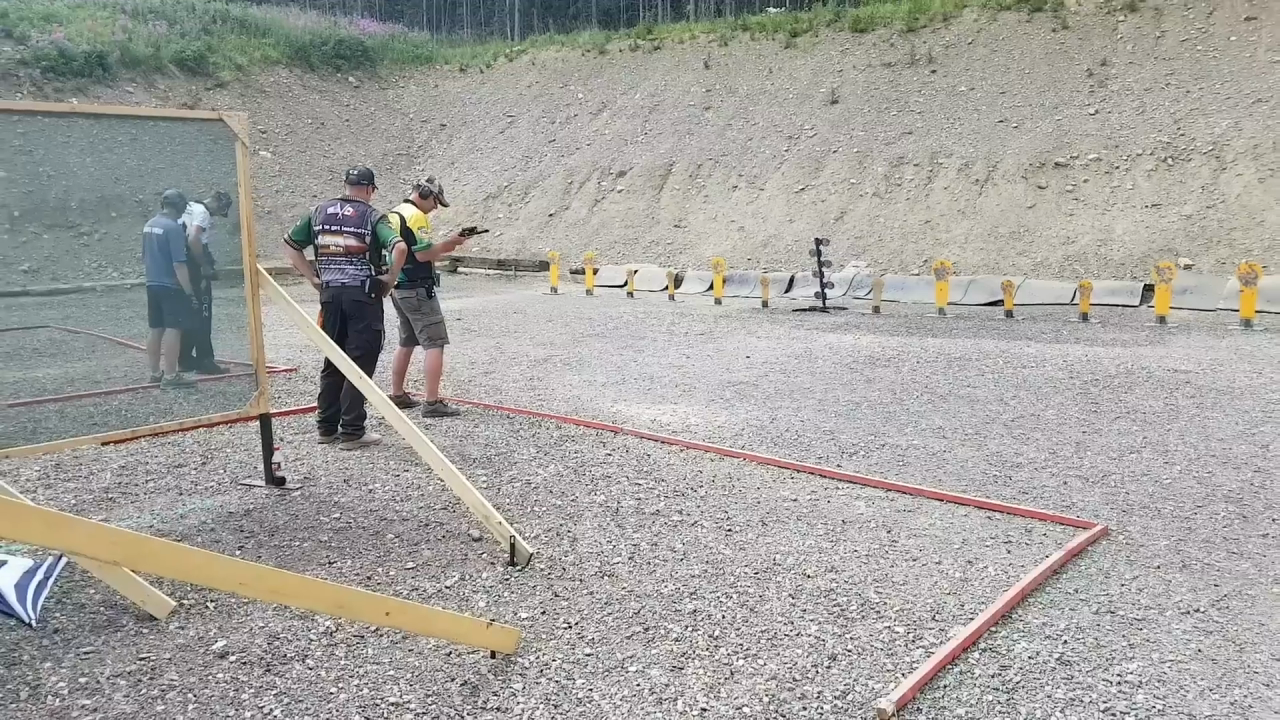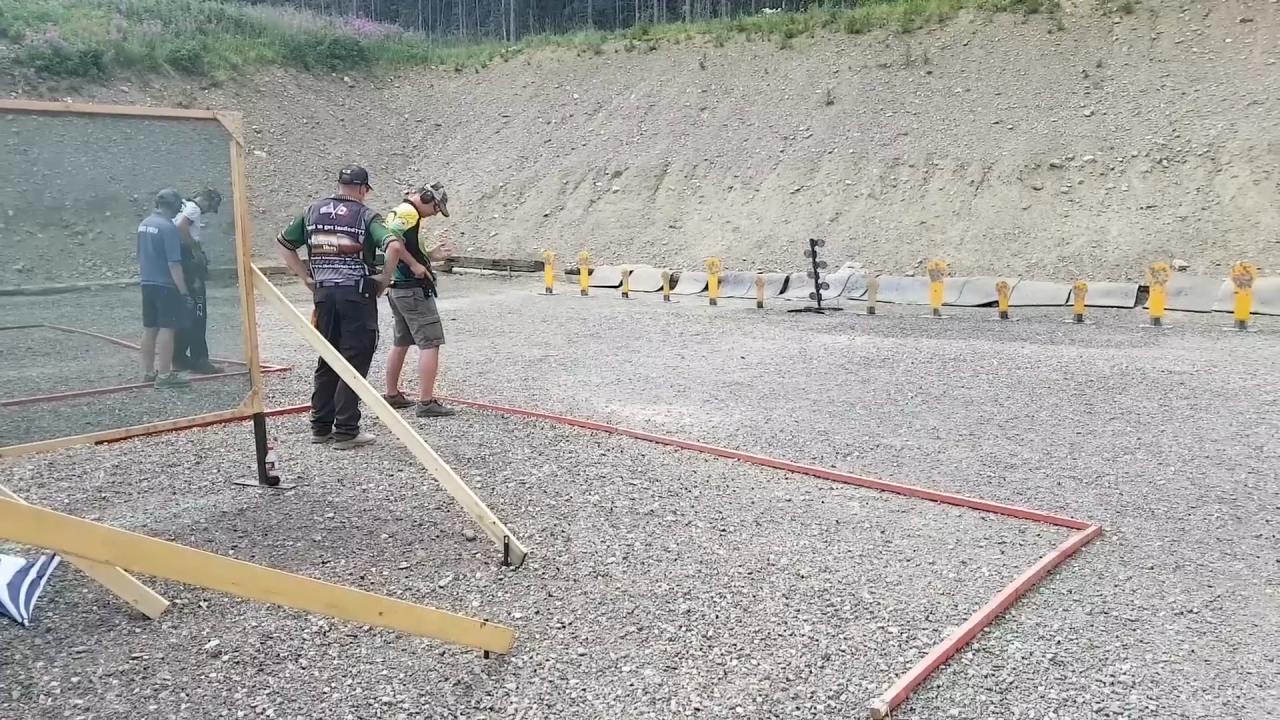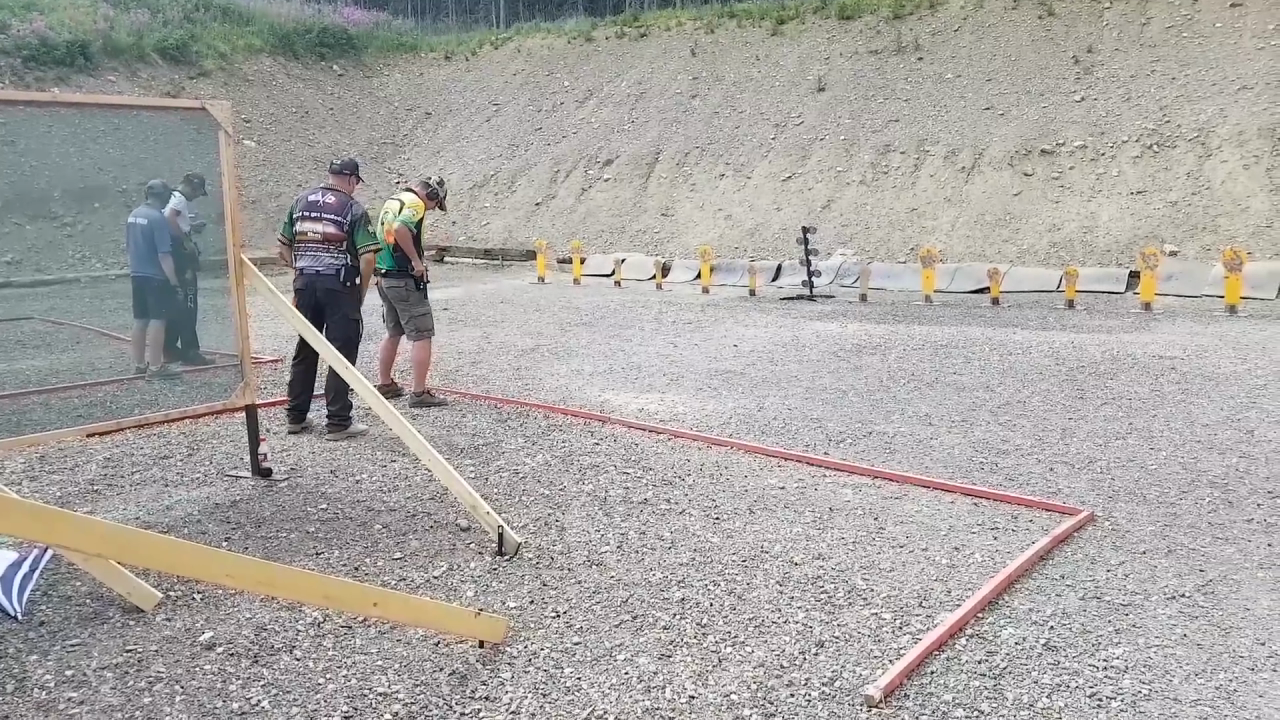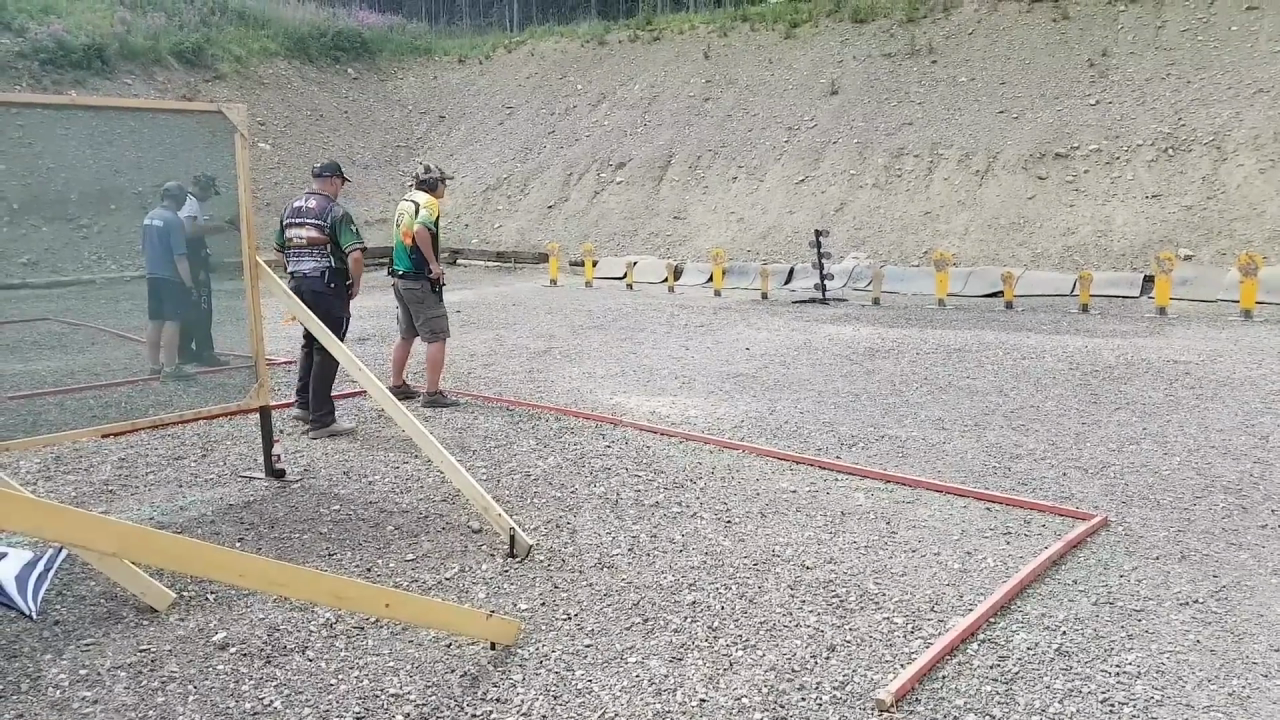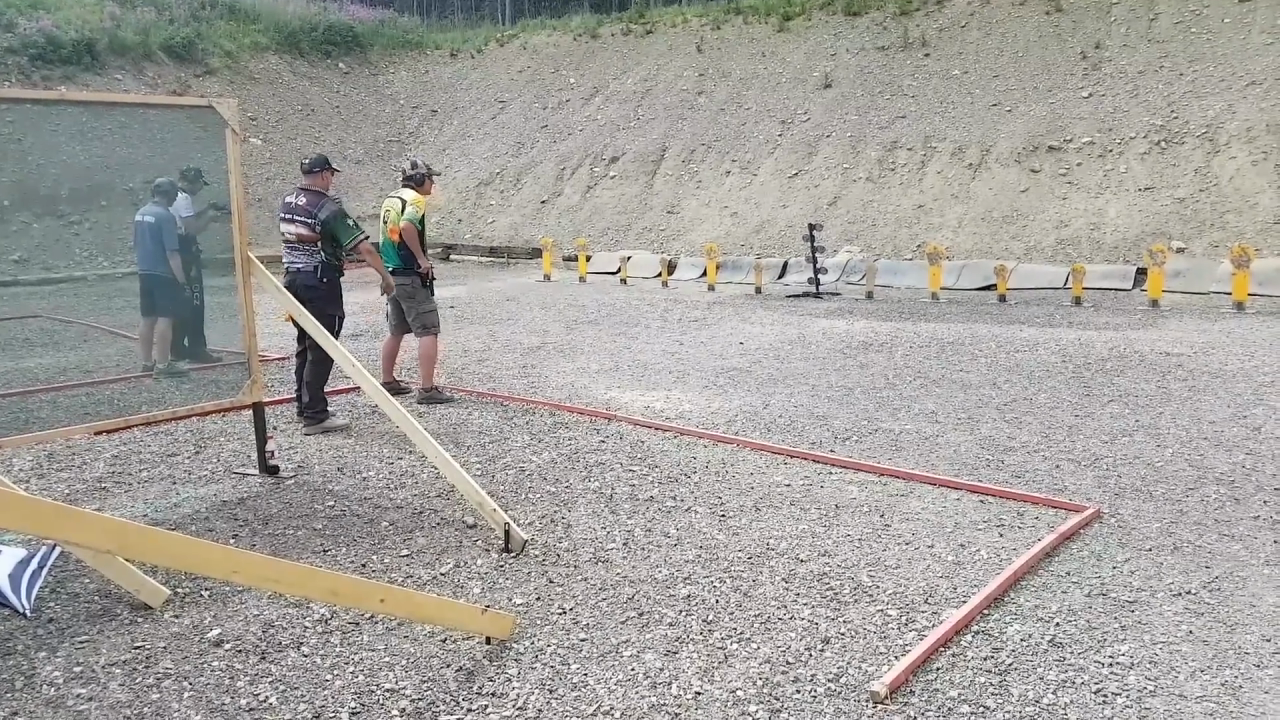
dt=1s
person 1, frame 1
left shoulder: (318, 212)
right shoulder: (372, 216)
left elbow: (290, 244)
left wrist: (313, 278)
right wrist: (390, 279)
left hip: (330, 294)
right hip: (363, 295)
left knee: (333, 361)
right knee: (361, 362)
left ankle: (327, 427)
right ankle: (352, 432)
person 1, frame 2
left shoulder: (312, 211)
right shoulder: (365, 215)
left elbow: (283, 244)
right elbow: (394, 245)
left wrist: (306, 278)
right wrist: (385, 278)
left hip: (324, 293)
right hip: (357, 295)
left knee: (327, 360)
right knee: (354, 362)
left ankle: (321, 426)
right ankle: (346, 431)
person 1, frame 3
left shoulder: (301, 201)
right shoulder: (354, 209)
left elbow: (284, 246)
right elbow: (367, 257)
right wrist: (363, 288)
left hip: (304, 283)
right hip: (338, 285)
left knee: (305, 349)
right knee: (342, 352)
left ankle: (296, 415)
right ankle: (338, 422)
person 1, frame 4
left shoulder: (291, 208)
right shoulder: (336, 211)
left elbow: (280, 250)
right elbow: (355, 256)
right wrist: (355, 283)
left hip: (298, 284)
right hip: (327, 286)
left knee: (311, 344)
right knee: (326, 352)
left ankle: (304, 404)
right ankle: (321, 421)
person 1, frame 5
left shoulder: (286, 201)
right shoulder: (329, 208)
right elbow: (363, 247)
right wrist: (386, 277)
left hip: (292, 279)
right hip: (320, 282)
left knee: (305, 345)
right knee: (321, 349)
left ankle: (304, 407)
right ankle: (314, 416)
person 2, frame 1
left shoulder: (395, 214)
right shoulder: (416, 216)
right elbow: (423, 254)
left wrist: (442, 249)
right wrist: (450, 242)
left hip: (399, 288)
right hip: (418, 289)
left knee: (406, 343)
right knee: (435, 344)
left ankle: (397, 395)
right ankle: (432, 403)
person 2, frame 2
left shoulder: (397, 212)
right shoulder: (409, 213)
left wrist: (430, 255)
right wrist: (414, 265)
left hip: (397, 288)
right hip: (414, 289)
left knee: (401, 343)
right knee: (430, 344)
left ankle: (392, 395)
right ankle: (426, 403)
person 2, frame 3
left shoulder: (393, 200)
right shoulder: (415, 203)
right elbow: (401, 228)
right wrist: (415, 260)
left hip: (385, 277)
right hip: (405, 279)
left knee: (393, 332)
right knee: (422, 336)
left ankle: (385, 383)
right ankle: (419, 393)
person 2, frame 4
left shoulder: (405, 201)
right shoulder: (428, 202)
right elbow: (420, 229)
right wrist: (433, 263)
left hip: (400, 278)
right hip: (420, 280)
left knee: (406, 335)
right knee: (437, 337)
left ankle: (397, 385)
right ankle: (432, 394)
person 2, frame 5
left shoulder: (391, 198)
right shoulder: (415, 198)
right elbow: (407, 226)
right wrist: (421, 257)
left hip: (390, 274)
right hip: (411, 276)
left knee: (396, 331)
right knee: (428, 332)
left ankle: (387, 381)
right ankle: (427, 390)
person 3, frame 1
left shoulder: (149, 225)
right shoulder: (173, 228)
right elbow: (178, 264)
right wrist: (189, 292)
left hip: (152, 285)
right hip: (170, 287)
left knee: (155, 330)
right knee: (172, 330)
left ankle: (155, 373)
right ankle: (170, 376)
person 3, frame 2
left shoulder: (144, 224)
right shoulder: (168, 227)
right elbow: (173, 264)
right wrist: (184, 291)
left hip: (147, 284)
right hip: (165, 286)
left knee: (149, 329)
right knee: (166, 329)
left ankle: (149, 372)
right ankle: (164, 376)
person 3, frame 3
left shoulder: (133, 215)
right shoulder: (157, 218)
left elbow: (129, 247)
right elbow: (163, 255)
right wrist: (174, 282)
left hip: (137, 276)
right hip: (155, 278)
left knee: (140, 321)
right knee: (157, 321)
left ankle: (139, 364)
right ankle: (155, 368)
person 3, frame 4
left shoulder: (149, 217)
right shoulder: (174, 221)
left elbow: (144, 249)
right elbow: (179, 256)
right wrist: (189, 283)
left hip: (152, 277)
right hip: (171, 279)
left knee: (154, 322)
right knee: (171, 322)
left ankle: (154, 366)
right ankle: (169, 369)
person 3, frame 5
left shoulder: (140, 214)
right shoulder: (165, 216)
left elbow: (136, 245)
right elbow: (172, 252)
right wrist: (182, 279)
left hip: (144, 273)
right hip: (163, 275)
left knee: (147, 318)
right knee: (164, 319)
left ankle: (147, 362)
right ankle: (162, 365)
person 4, frame 1
left shoulder: (190, 207)
right shoulder: (202, 212)
left elbow: (187, 237)
right elbow: (193, 239)
right wrist: (205, 265)
right hip: (195, 267)
right knee: (202, 314)
left ankle: (185, 359)
right ankle: (204, 361)
person 4, frame 2
left shoulder: (183, 207)
right shoulder: (193, 209)
right elbow: (180, 226)
right wrist: (195, 249)
right hip: (189, 265)
right knee: (196, 313)
left ankle: (179, 357)
right ankle: (199, 360)
person 4, frame 3
left shoulder: (173, 198)
right shoulder: (179, 199)
right elbow: (169, 219)
left wrist: (190, 226)
right wrist: (187, 241)
left hip: (173, 257)
right hip: (180, 255)
left knee: (174, 304)
right knee: (187, 305)
left ankle: (170, 349)
right ankle: (190, 351)
person 4, frame 4
left shoulder: (186, 201)
right shoulder: (191, 202)
right elbow: (192, 229)
left wrist: (215, 227)
right wrist: (217, 227)
left hip: (188, 261)
right hip: (194, 261)
left knee: (188, 308)
right knee: (201, 307)
left ankle: (185, 351)
right ankle: (204, 353)
person 4, frame 5
left shoulder: (174, 197)
right shoulder: (183, 199)
right elbow: (193, 229)
left wrist: (205, 210)
right wrist: (209, 217)
left hip: (177, 256)
right hip: (186, 257)
right knee: (194, 304)
left ankle: (177, 348)
right ankle: (197, 350)
